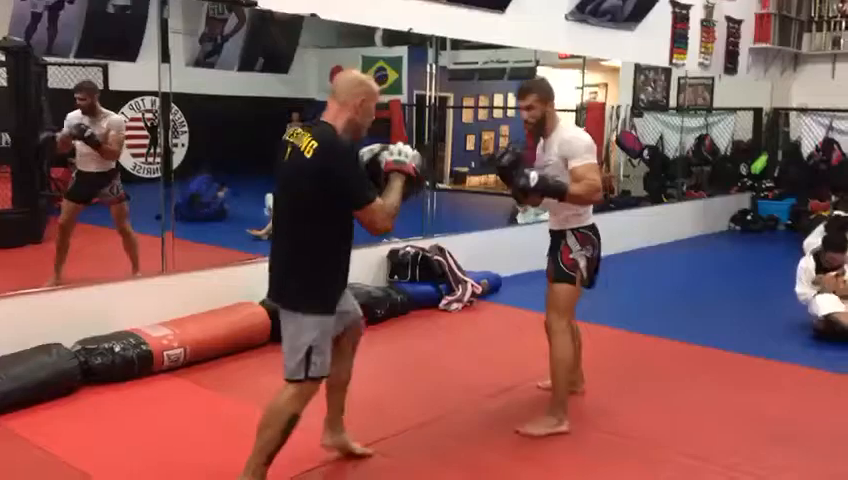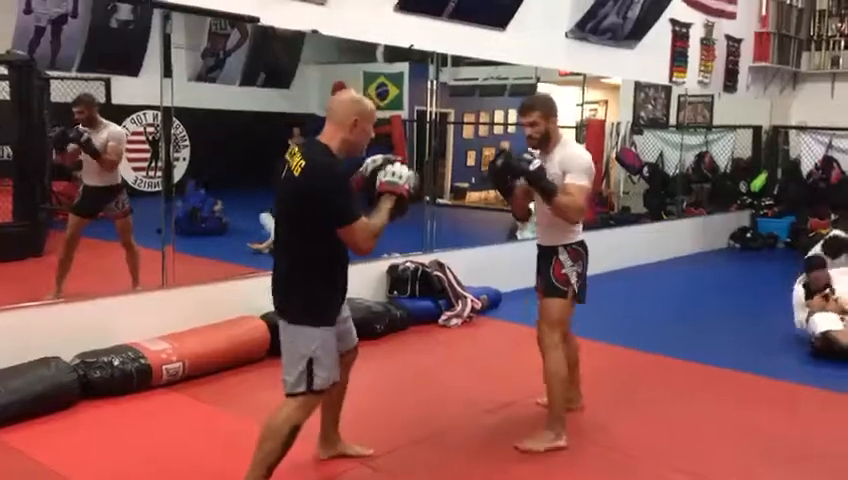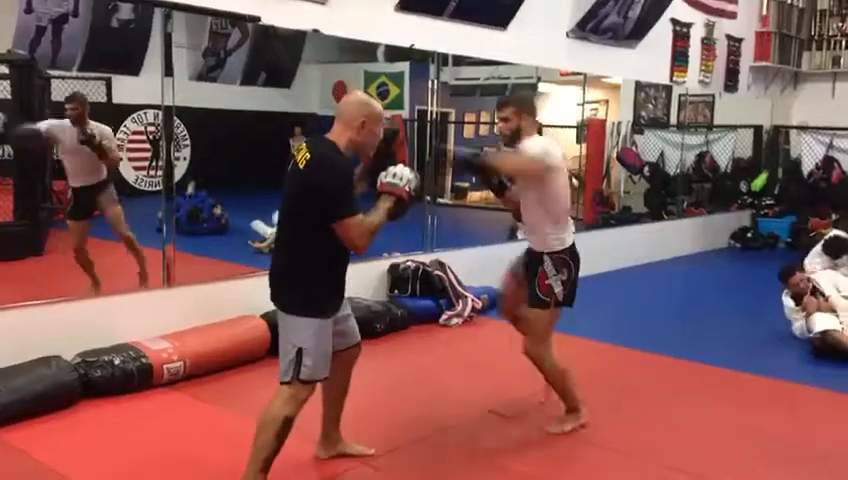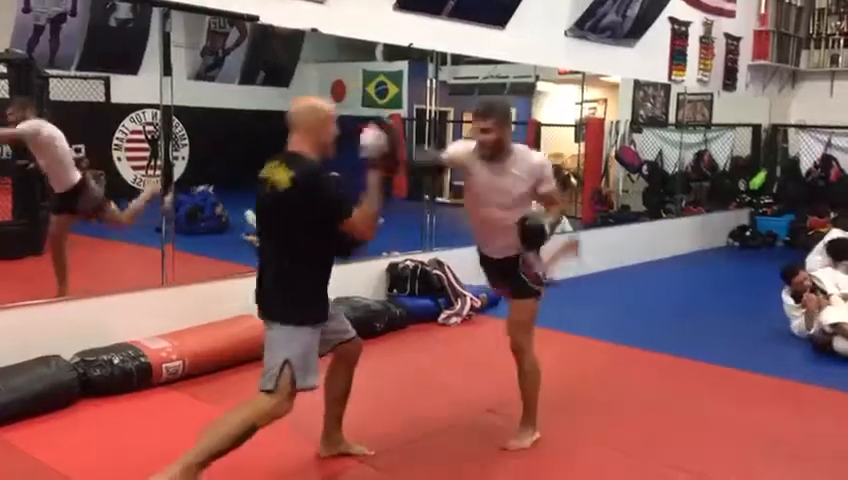
dt=0.3s
person 1, frame 1
left shoulder: (301, 135)
right shoulder: (335, 152)
right elbow: (380, 221)
left wrist: (361, 169)
right wrist: (397, 175)
left hip: (313, 272)
right hip: (306, 281)
left knee: (350, 328)
right knee: (303, 383)
left ankle: (335, 429)
person 1, frame 2
left shoulder: (306, 153)
right shoulder: (327, 170)
right elbow: (363, 241)
left wrist: (360, 180)
right wrist: (389, 196)
left hip: (318, 289)
right hip: (307, 297)
left knee: (344, 356)
right knee: (306, 396)
left ankle: (329, 441)
person 1, frame 3
left shoulder: (318, 151)
right shoulder: (332, 165)
right elbow: (357, 239)
right wrist: (389, 197)
left hip: (323, 284)
right hip: (303, 291)
left knee: (347, 350)
right knee: (297, 388)
left ankle: (330, 440)
person 1, frame 4
left shoulder: (278, 168)
right shoulder: (313, 178)
right elbow: (364, 229)
right wrist: (374, 177)
left hip: (304, 295)
right hip: (294, 304)
left knee: (350, 348)
right knee: (275, 401)
left ankle: (332, 439)
person 2, frame 1
left shoulder: (575, 139)
right shoulder: (542, 145)
left elbow: (594, 192)
right elbow: (536, 200)
left wrist: (544, 186)
right wrist: (519, 183)
left hip: (578, 238)
right hip: (561, 236)
left knee: (556, 323)
right knee: (561, 315)
left ankle: (557, 416)
right ankle: (573, 378)
person 2, frame 2
left shoulder: (575, 157)
right shoulder: (534, 157)
left elbow: (575, 212)
right elbow: (520, 212)
left wrist: (541, 183)
right wrist: (506, 184)
left hip: (566, 254)
right hip: (546, 251)
left knee: (549, 339)
right knee: (561, 331)
left ankle: (555, 431)
right ankle: (572, 395)
person 2, frame 3
left shoulder: (537, 148)
right shoulder: (529, 149)
left elbow: (520, 168)
right elbow: (517, 202)
left wrist: (482, 157)
right wrist: (502, 190)
left hip: (554, 258)
right hip: (538, 250)
left knee: (535, 348)
right knee: (508, 304)
left ankle: (576, 411)
person 2, frame 4
left shoulder: (534, 163)
right shoulder: (465, 152)
left elbow: (554, 204)
left hip: (519, 256)
right hip: (488, 253)
left knee: (519, 344)
left ankle: (530, 424)
person 3, frame 1
left shoulder: (114, 120)
right shoulder: (72, 118)
left elbow: (114, 155)
right elbow: (62, 148)
left wrist: (92, 140)
right wrist: (55, 140)
left hip: (107, 178)
right hip: (82, 177)
left knee: (123, 228)
right knee: (63, 225)
left ankle: (136, 271)
right ankle: (57, 276)
person 3, frame 2
left shoulder: (115, 132)
right shoulder: (78, 131)
left elbow: (111, 165)
right elbow: (68, 160)
left wrist: (89, 147)
left hip: (112, 192)
right hip: (88, 191)
left knee: (127, 242)
right knee: (69, 240)
left ankle: (136, 286)
right ankle: (57, 290)
person 3, frame 3
left shoulder: (103, 131)
right shoulder: (57, 127)
left elbow: (114, 162)
left wrist: (95, 146)
left hip: (101, 187)
right hip: (78, 192)
left knee: (123, 234)
right knee: (78, 247)
left ankle: (144, 275)
right ankle: (95, 284)
person 3, frame 4
left shoulder: (34, 127)
right shoulder: (39, 131)
left hip: (80, 190)
right hip: (63, 194)
left knee: (123, 221)
right knee: (54, 243)
left ankle: (153, 191)
right ankle: (63, 291)
